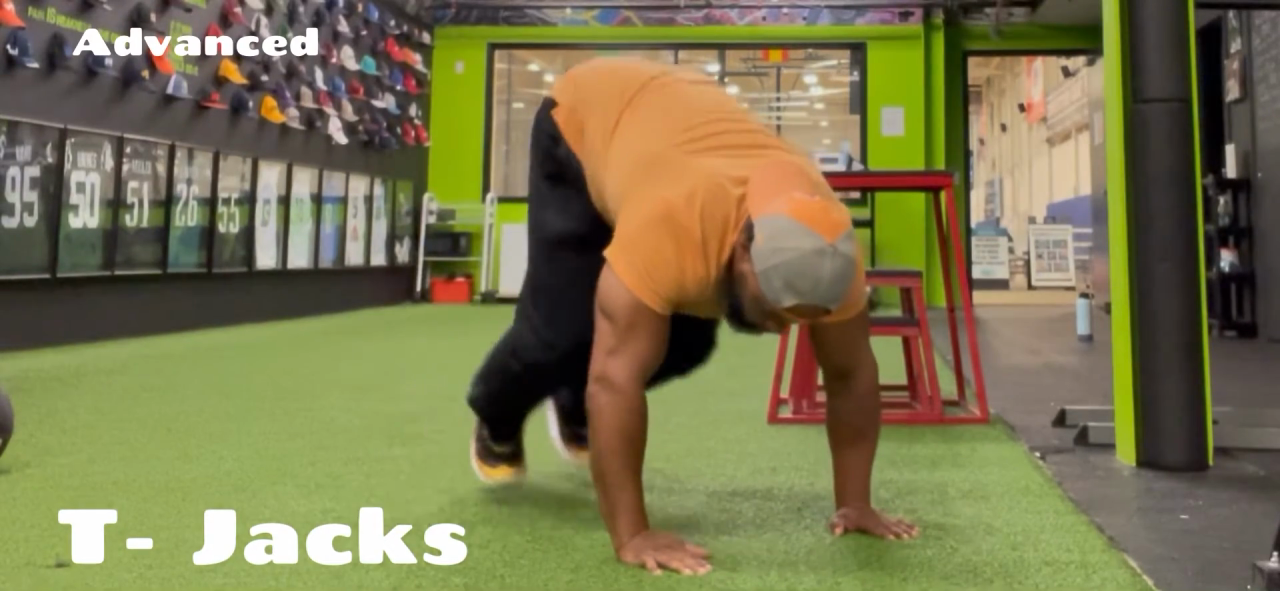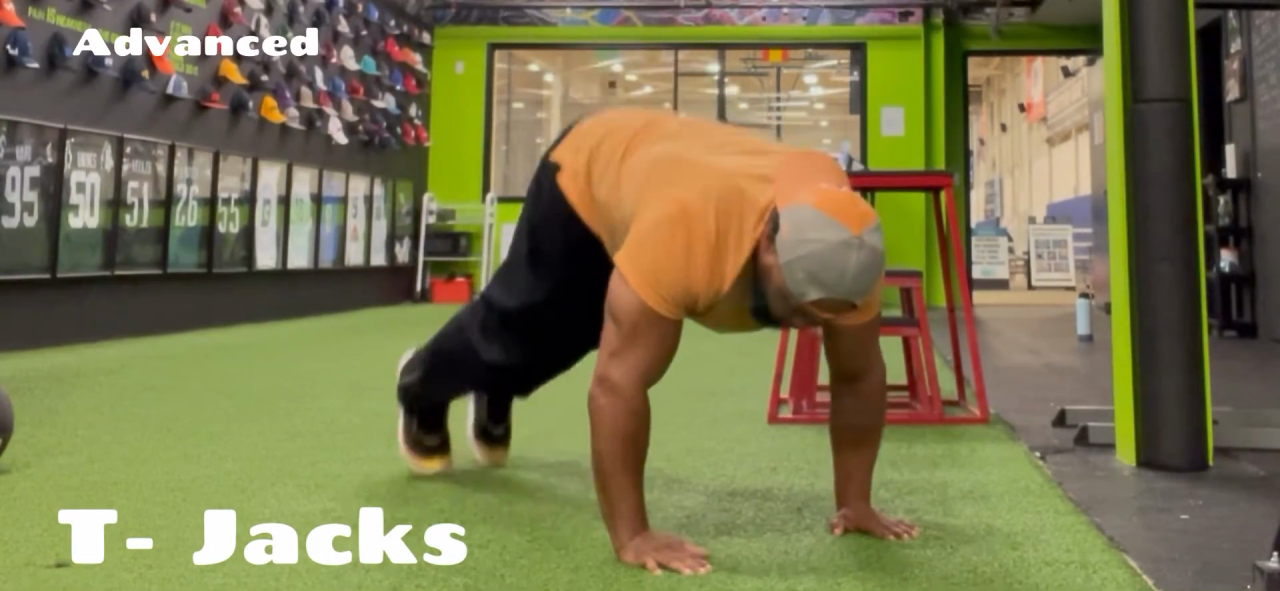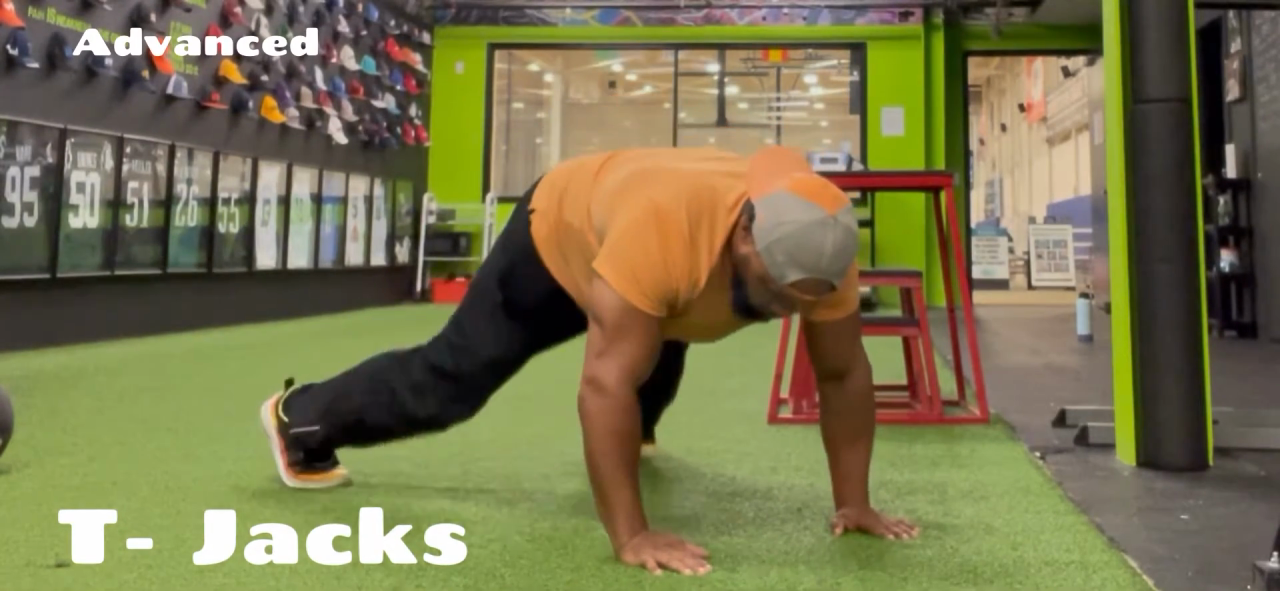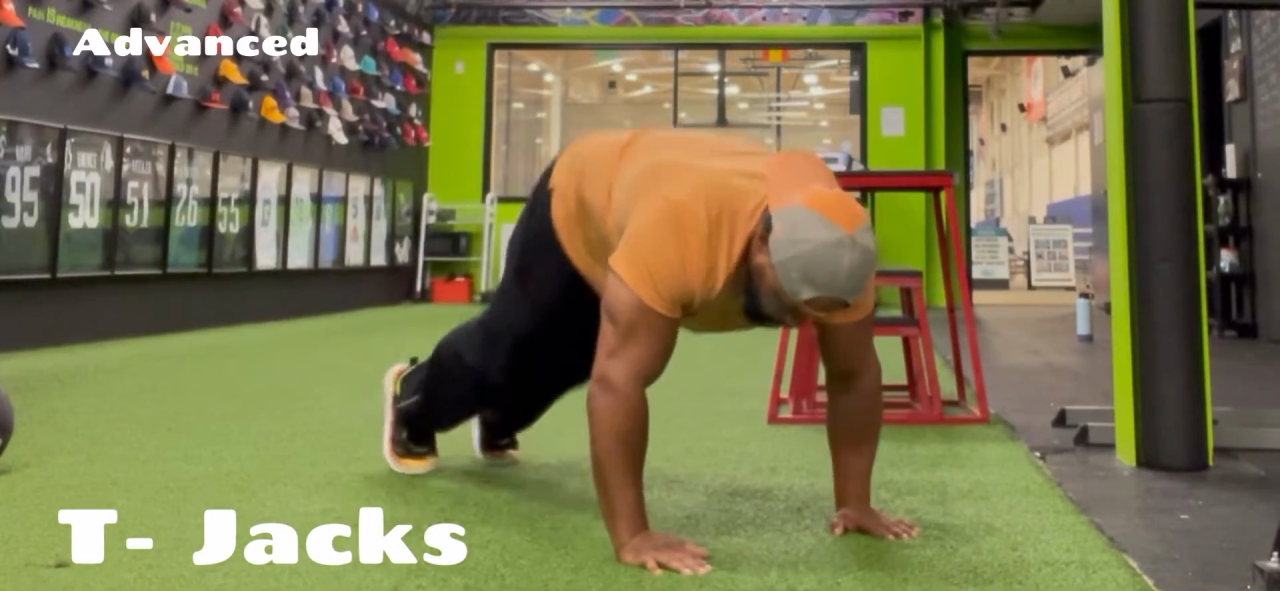
dt=0.7s
person 1, frame 1
left shoulder: (821, 238)
right shoulder: (671, 227)
left elbow: (850, 372)
right elbow: (615, 378)
left wrist: (854, 500)
right wrist: (632, 535)
left knee: (688, 341)
right knee: (563, 333)
left ankle: (576, 404)
right ankle: (496, 413)
person 1, frame 2
left shoulder: (840, 247)
right shoulder: (685, 228)
left elbow: (859, 375)
right elbow: (618, 383)
left wrist: (855, 502)
right wrist: (632, 537)
right hip: (588, 180)
left knee: (572, 336)
right knee: (514, 334)
left ankle: (493, 398)
right ankle: (422, 391)
person 1, frame 3
left shoulder: (817, 248)
right shoulder: (662, 232)
left elbow: (844, 375)
right elbow: (604, 383)
left wrist: (854, 503)
right wrist: (631, 537)
right hip: (563, 232)
left knee: (660, 347)
right knee: (454, 376)
left ankle: (628, 426)
right ankle: (298, 419)
person 1, frame 4
left shoulder: (830, 251)
right shoulder: (678, 232)
left elbow: (854, 375)
right elbow: (616, 381)
left wrist: (855, 503)
right wrist: (630, 536)
right hip: (581, 209)
left knee: (563, 369)
right knee: (504, 355)
left ankle: (497, 423)
right ankle: (412, 397)
